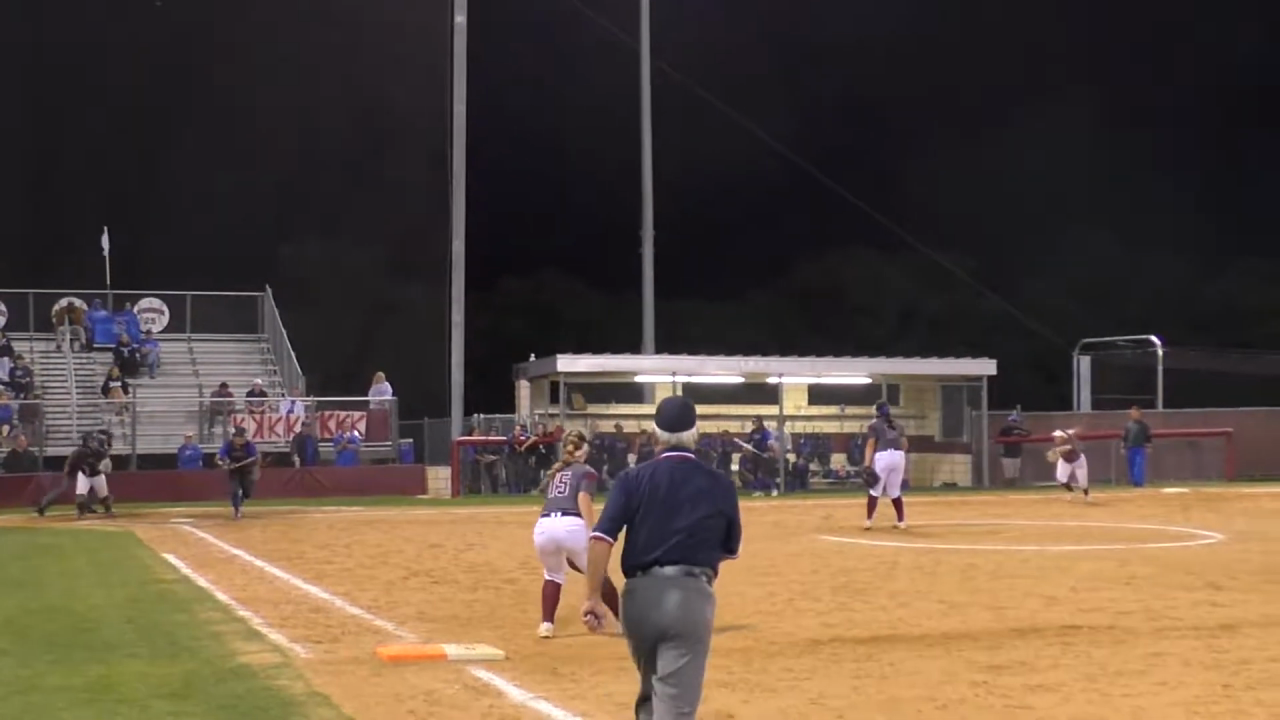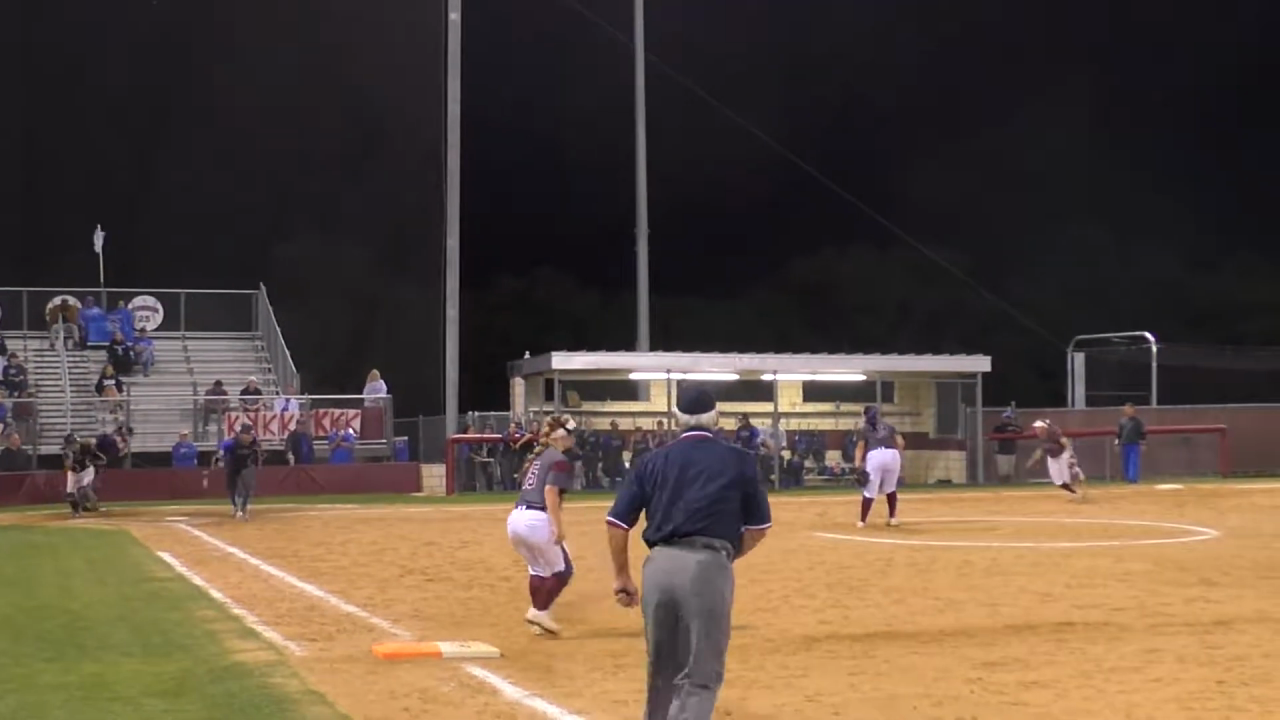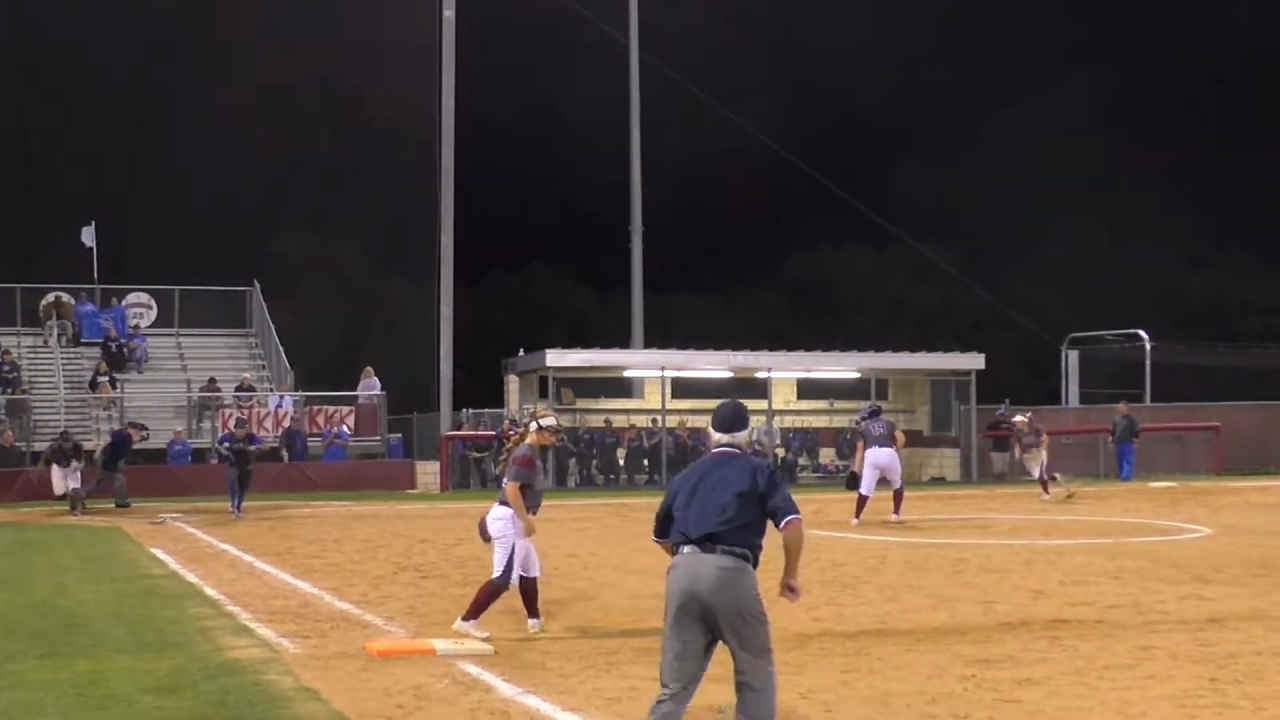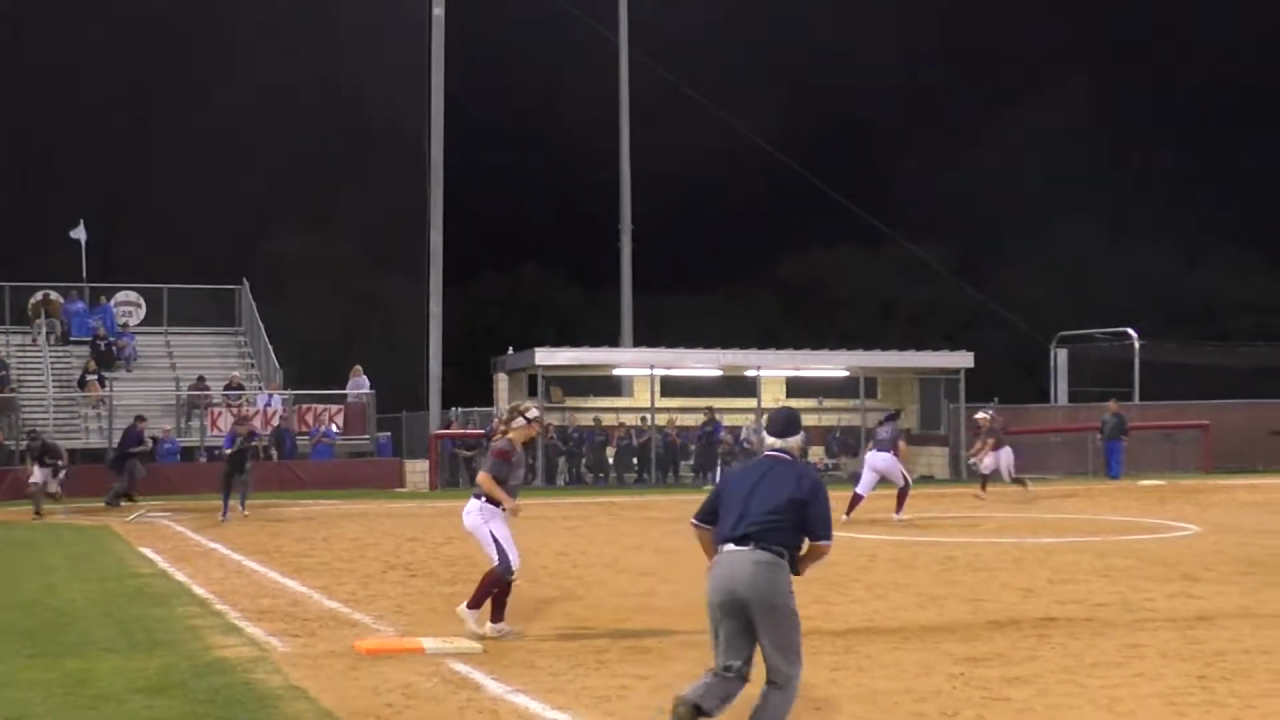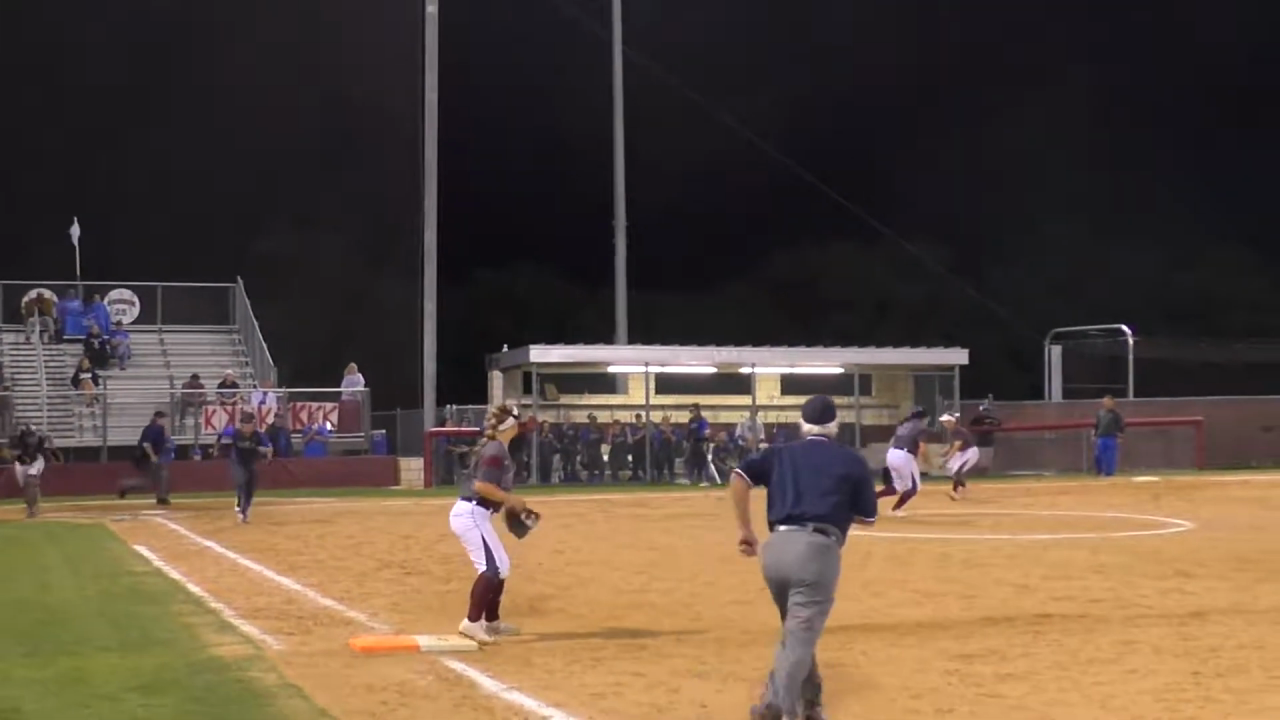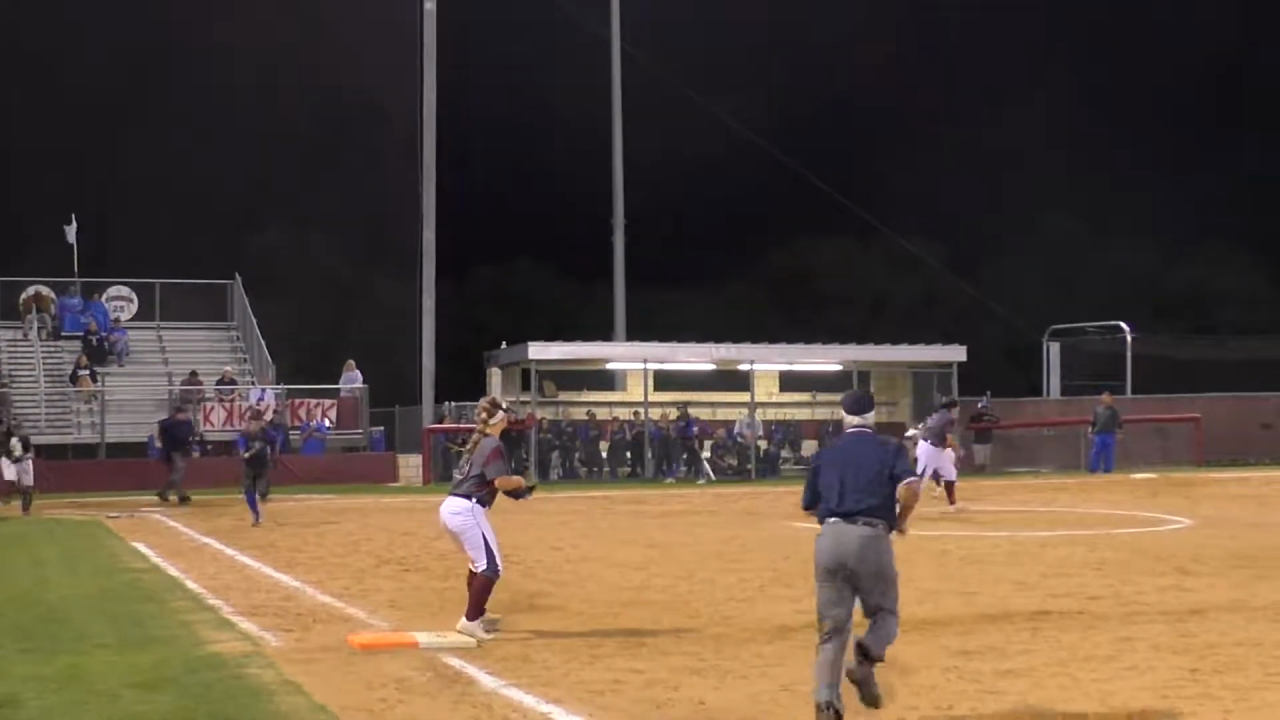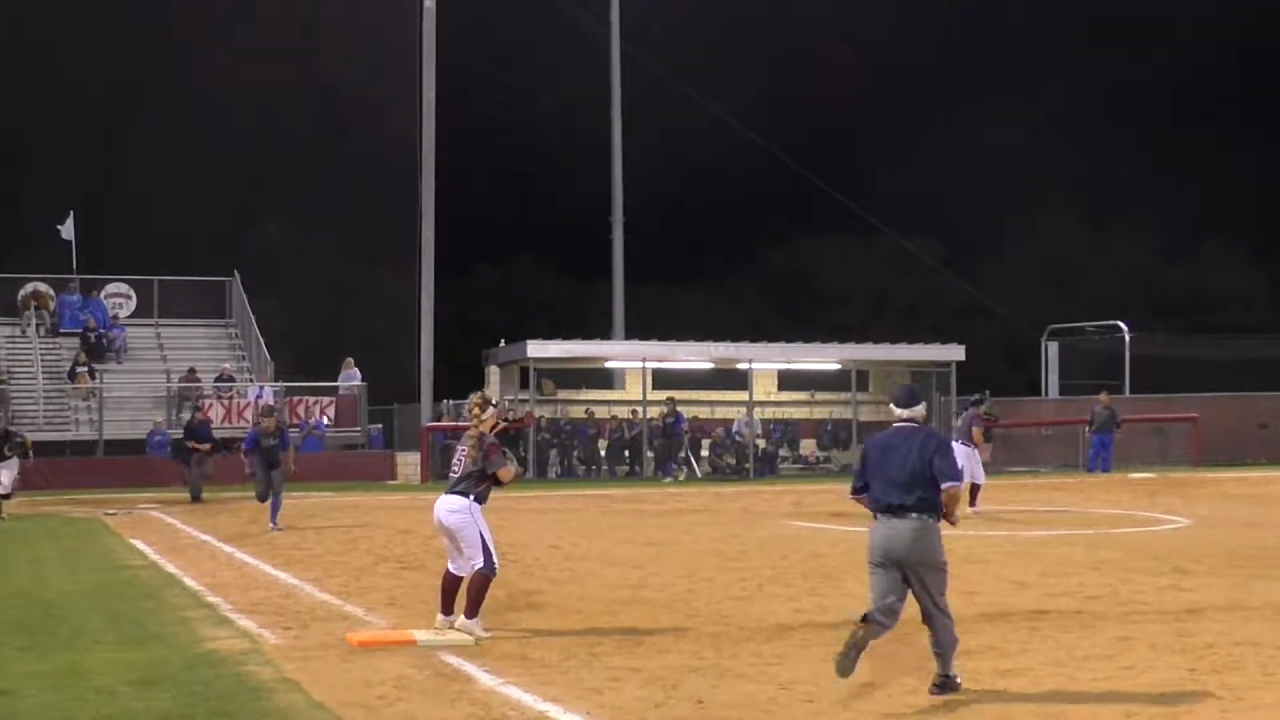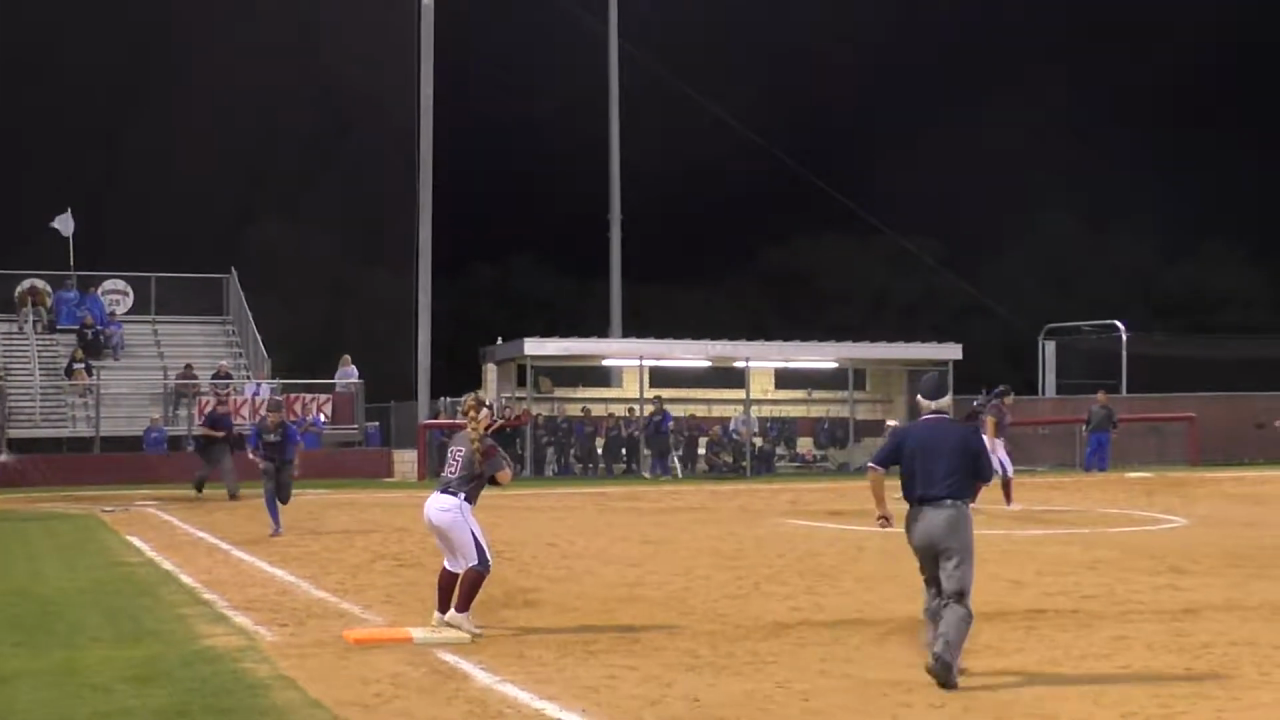
dt=0.2s
person 1, frame 1
left shoulder: (633, 479)
right shoulder: (719, 484)
left elbow: (600, 537)
right elbow: (729, 551)
left wrist: (594, 595)
left hip: (640, 594)
right hip: (691, 595)
left knee: (653, 687)
person 1, frame 2
left shoulder: (653, 461)
right shoulder: (738, 459)
left elbow: (618, 522)
right elbow: (758, 528)
left wrist: (621, 576)
left hip: (660, 567)
right hip: (709, 568)
left knee: (662, 674)
right knee: (699, 680)
person 1, frame 3
left shoulder: (685, 475)
right shoulder: (761, 472)
left elbow: (661, 536)
right elbow: (792, 524)
right wrist: (791, 574)
left hip: (683, 574)
right hip: (731, 576)
left knee: (675, 683)
right knee: (755, 674)
person 1, frame 4
left shoulder: (735, 474)
right shoulder: (808, 479)
left elbow: (701, 523)
right elbow: (823, 543)
right wrist: (801, 564)
left hip: (724, 569)
right hip: (766, 572)
left knee: (730, 668)
right knee: (783, 670)
person 1, frame 5
left shoulder: (779, 453)
right shoulder: (853, 461)
left elbow: (739, 477)
right elbow: (867, 517)
left wrist: (745, 531)
left hip: (775, 547)
right hip: (819, 550)
left knee: (797, 630)
right knee: (798, 640)
person 1, frame 6
left shoulder: (825, 453)
right shoulder: (889, 449)
left elbow: (810, 506)
right elbow: (909, 487)
right wrist: (900, 520)
left hip: (829, 540)
right hip: (871, 540)
left knee: (833, 626)
right knee: (884, 617)
right ankle: (865, 658)
person 1, frame 7
left shoulder: (874, 444)
right shoulder: (936, 442)
left elbow: (858, 494)
right elbow: (952, 489)
right wrist: (950, 513)
left hip: (882, 533)
right hip: (921, 532)
left knee: (886, 608)
right knee: (935, 610)
left ankle: (867, 629)
right ankle: (945, 676)
person 1, frame 8
left shoulder: (904, 433)
right shoulder: (967, 433)
left elbow: (876, 469)
right elbow: (985, 477)
left wrist: (880, 508)
left hip: (918, 521)
right hip: (954, 519)
left knee: (934, 589)
right knee: (956, 598)
left ankle: (938, 649)
right ankle: (942, 658)
person 2, frame 1
left shoulder: (555, 472)
right shoulder: (587, 472)
right elbow: (584, 499)
right wrist: (591, 531)
left hip: (542, 527)
right hip: (571, 526)
left knee: (552, 576)
left ankle: (547, 624)
person 2, frame 2
left shoulder: (539, 457)
right shoulder: (560, 460)
right elbow: (550, 492)
right wrist: (558, 525)
left hip: (516, 518)
right hip: (537, 520)
left knee: (539, 571)
right knee: (564, 570)
left ankle: (540, 622)
right ankle: (540, 611)
person 2, frame 3
left shoulder: (531, 453)
right shoulder: (525, 454)
right elbow: (510, 488)
right wrist: (526, 519)
left hip: (511, 518)
right hip: (509, 518)
left knee: (529, 568)
right knee: (504, 577)
left ankle: (534, 619)
right ankle: (467, 621)
person 2, frame 4
left shoulder: (517, 449)
right shoulder: (503, 447)
right elbow: (483, 478)
right wrist: (506, 501)
left hip: (492, 512)
right hip: (481, 511)
left knee: (509, 565)
right knee: (506, 563)
left ankle: (496, 623)
right ankle: (470, 609)
person 2, frame 5
left shoulder: (497, 449)
right shoulder: (495, 452)
right elbow: (481, 486)
left wrist: (511, 500)
right wrist: (512, 500)
left hip: (467, 513)
right hip: (470, 514)
left knee: (501, 567)
right knee: (492, 569)
left ankle: (491, 621)
right ankle: (472, 623)
person 2, frame 6
left shoulder: (477, 442)
right shoulder: (493, 445)
right elbow: (502, 483)
left wrist: (512, 482)
right wrist: (520, 482)
left hip: (449, 508)
right hip: (467, 511)
left knee: (478, 562)
right knee: (490, 567)
left ankle: (478, 613)
right ankle: (470, 621)
person 2, frame 7
left shoulder: (466, 439)
right shoulder: (488, 441)
right elbow: (506, 476)
left wrist: (497, 470)
right wrist: (512, 465)
left hip: (443, 505)
right hip: (463, 509)
left knee: (458, 563)
right knee: (486, 564)
left ankle: (445, 616)
right ankle: (468, 619)
person 2, frame 8
left shoulder: (457, 439)
right shoulder: (485, 444)
right elbow: (504, 479)
left wrist: (486, 471)
right wrist: (504, 465)
left hip: (433, 504)
right hip: (453, 508)
left knee: (454, 561)
right knee: (480, 563)
left ankle: (441, 614)
right ankle: (459, 613)
